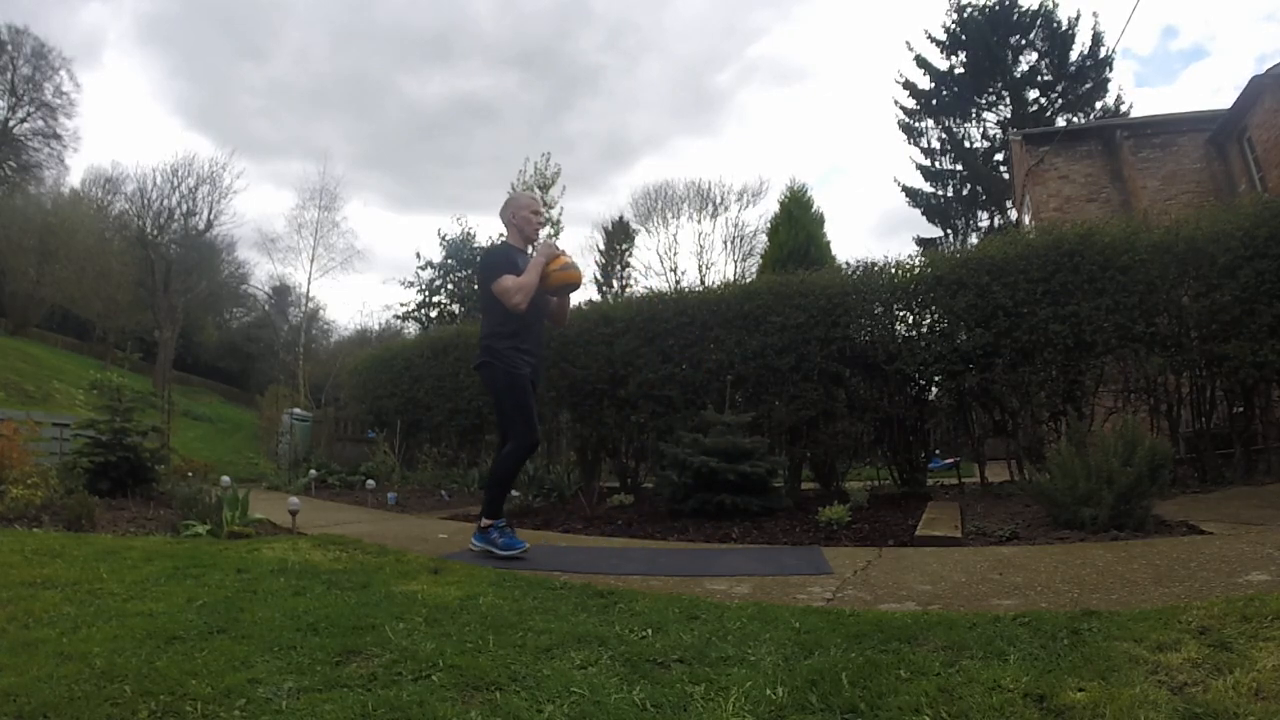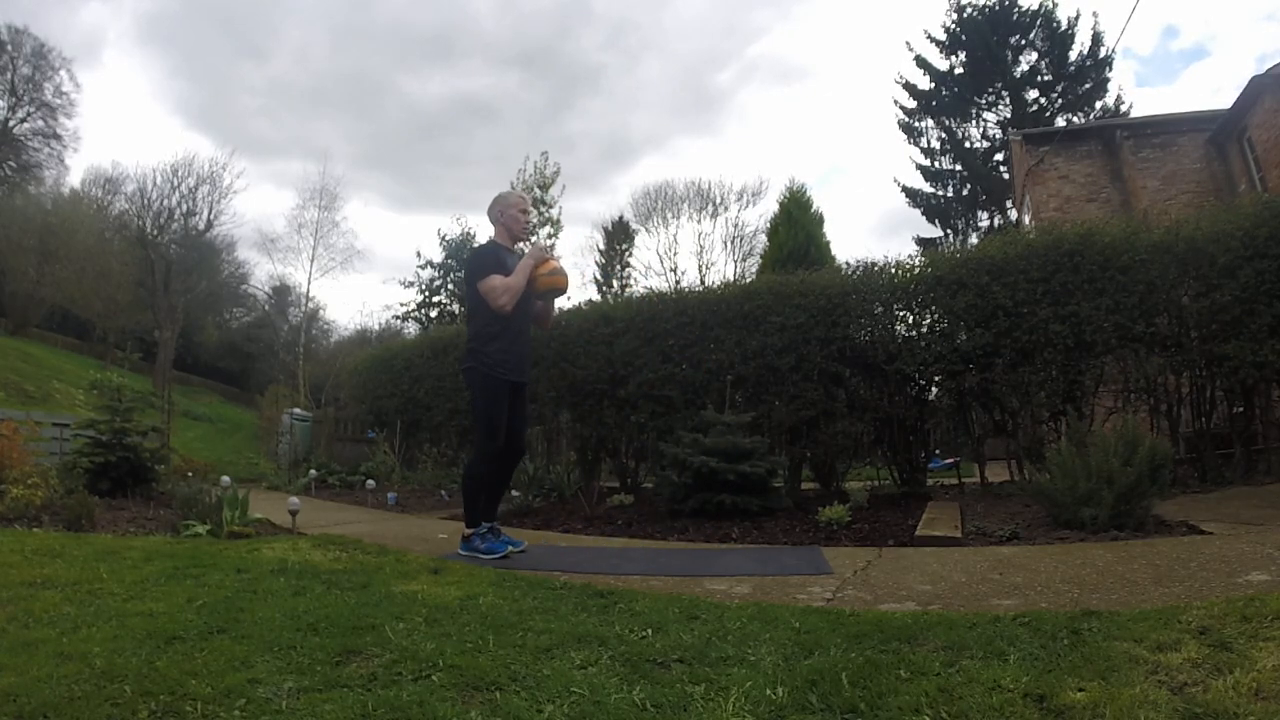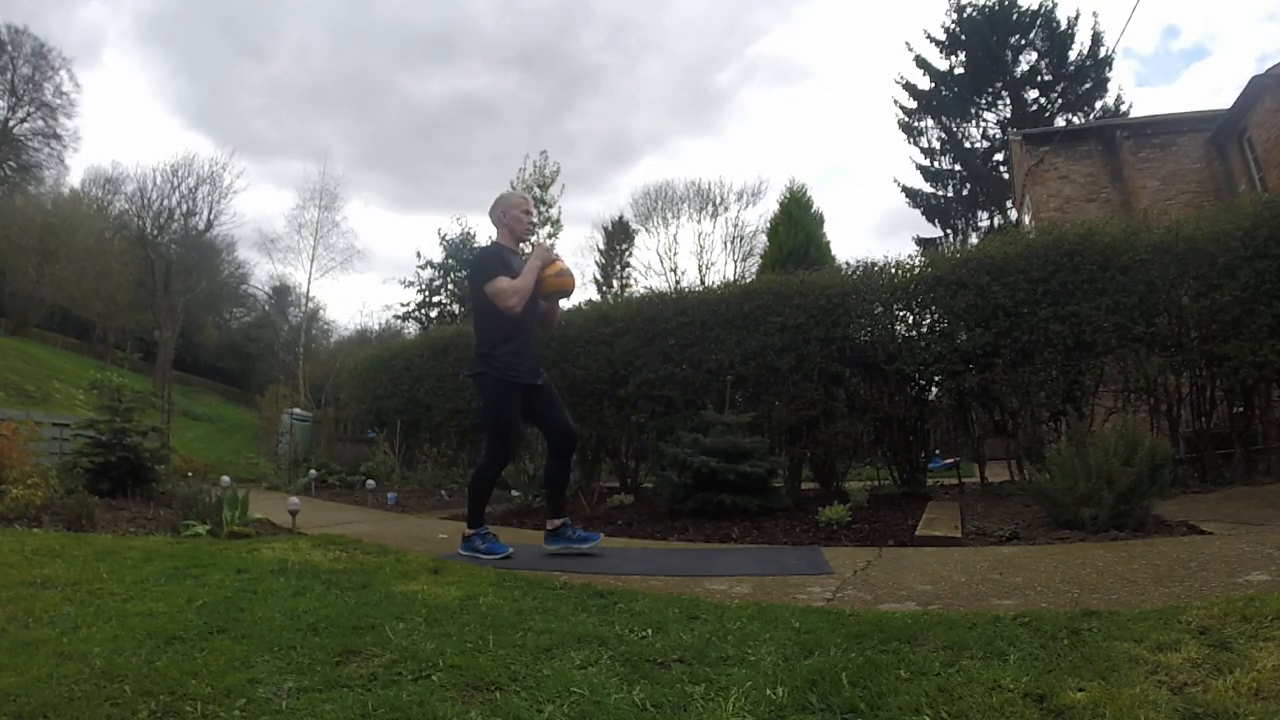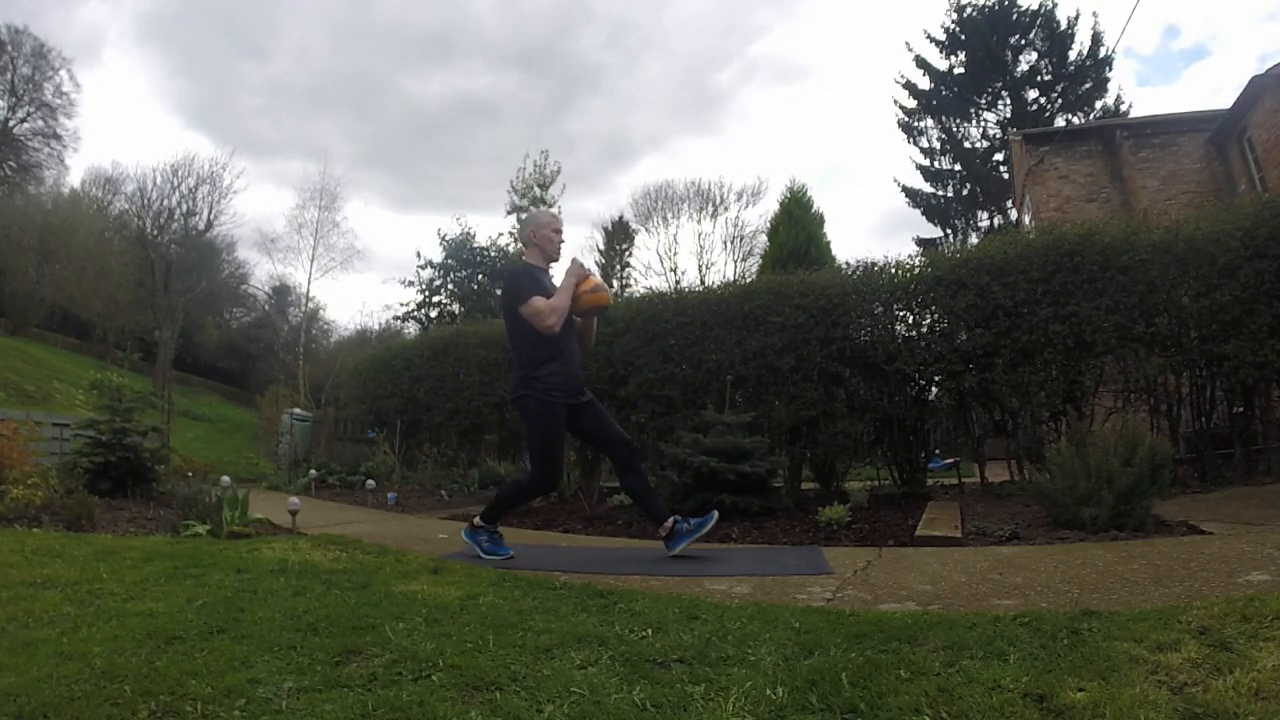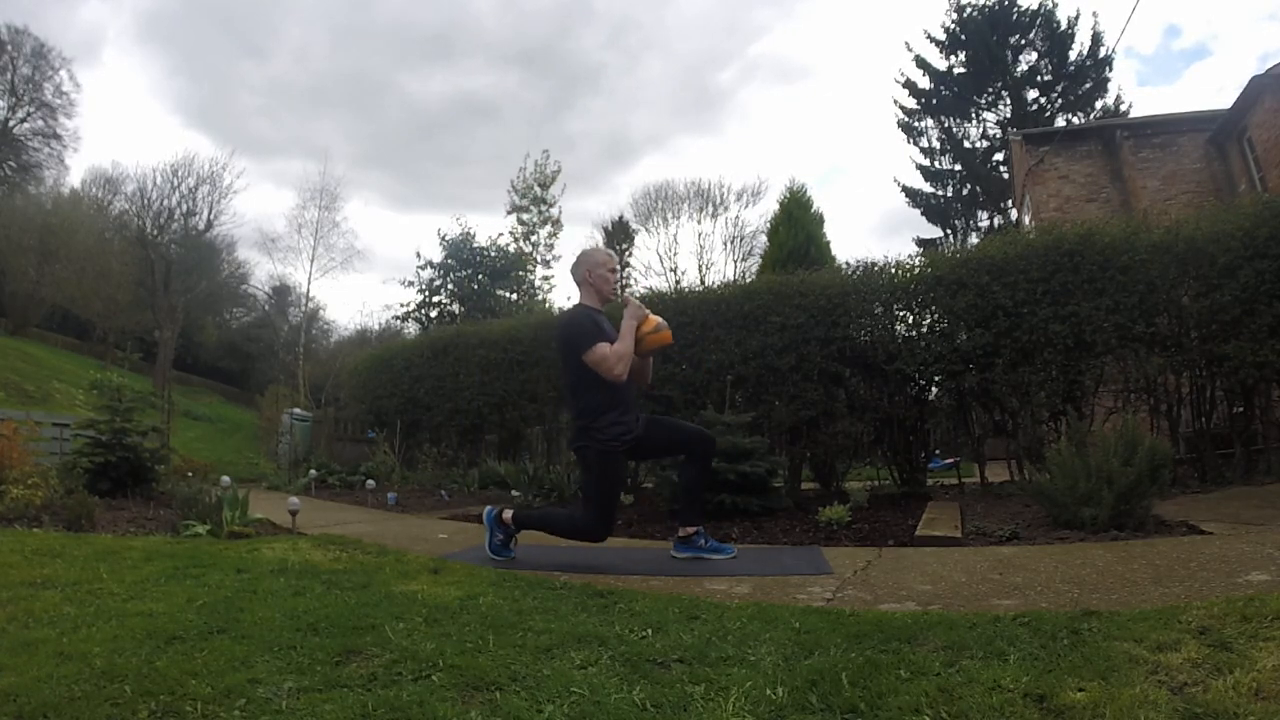
dt=0.3s
person 1, frame 1
left shoulder: (532, 263)
right shoulder: (497, 257)
left elbow: (559, 317)
right elbow: (516, 299)
right wrist: (540, 259)
left hip: (524, 366)
right hip: (503, 363)
left knee: (515, 444)
right knee: (525, 440)
left ankle: (493, 524)
right ankle: (488, 525)
person 1, frame 2
left shoulder: (520, 262)
right shoulder: (483, 256)
left elbow: (542, 320)
right elbow: (502, 300)
right wrist: (529, 261)
left hip: (514, 371)
right hip: (488, 368)
left knee: (513, 449)
right knee: (489, 448)
left ankle: (487, 525)
right ankle: (472, 533)
person 1, frame 3
left shoulder: (523, 262)
right shoulder: (487, 258)
left elbow: (546, 322)
right elbow: (510, 302)
right wrist: (536, 263)
left hip: (530, 372)
right hip: (499, 373)
left knee: (565, 437)
right knee: (500, 452)
left ankle: (556, 527)
right ankle: (474, 532)
person 1, frame 4
left shoulder: (549, 282)
right shoulder: (520, 278)
left elbow: (583, 341)
right elbow: (549, 322)
right wrist: (570, 279)
left hip: (572, 392)
right hip: (540, 394)
left knee: (623, 450)
right knee: (547, 476)
left ankle: (670, 528)
right ankle: (482, 527)
person 1, frame 5
left shoulder: (602, 320)
right shoulder: (577, 322)
left elbow: (642, 377)
right elbow: (617, 371)
right wrist: (630, 321)
left hip: (630, 426)
right hip: (602, 436)
left knee: (701, 443)
right knee: (597, 525)
left ankle: (688, 536)
right ankle: (505, 520)
